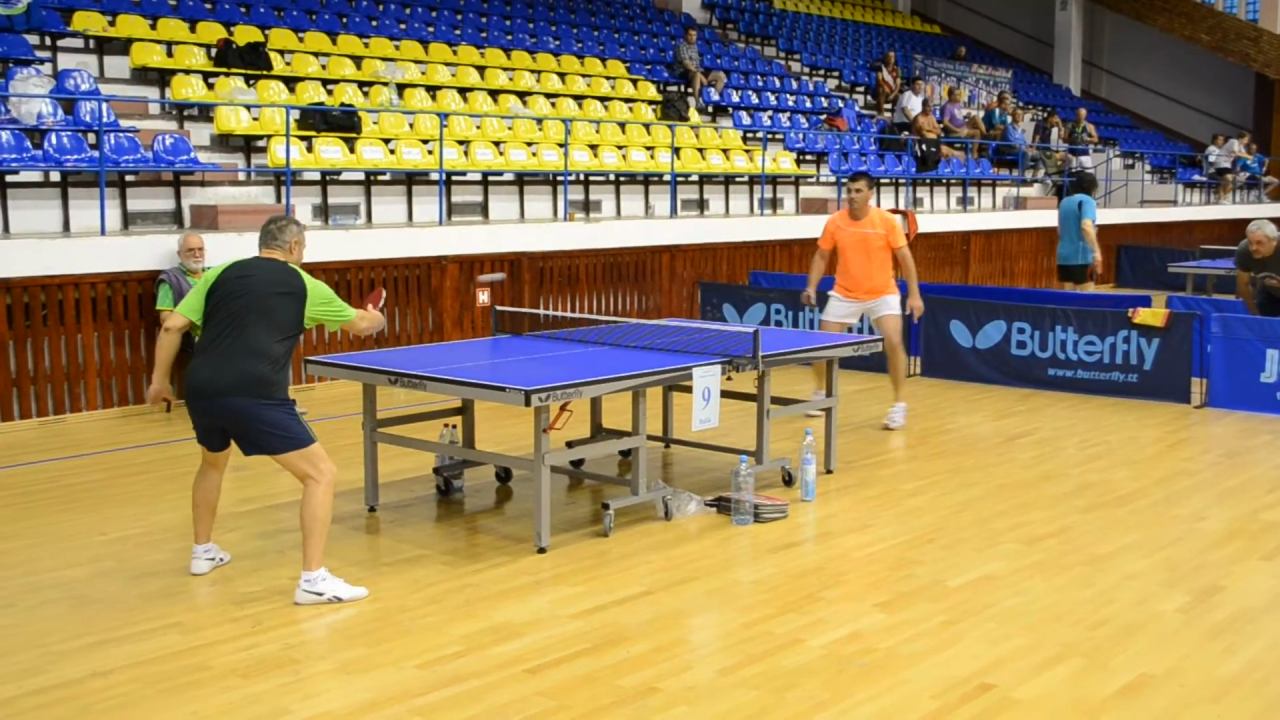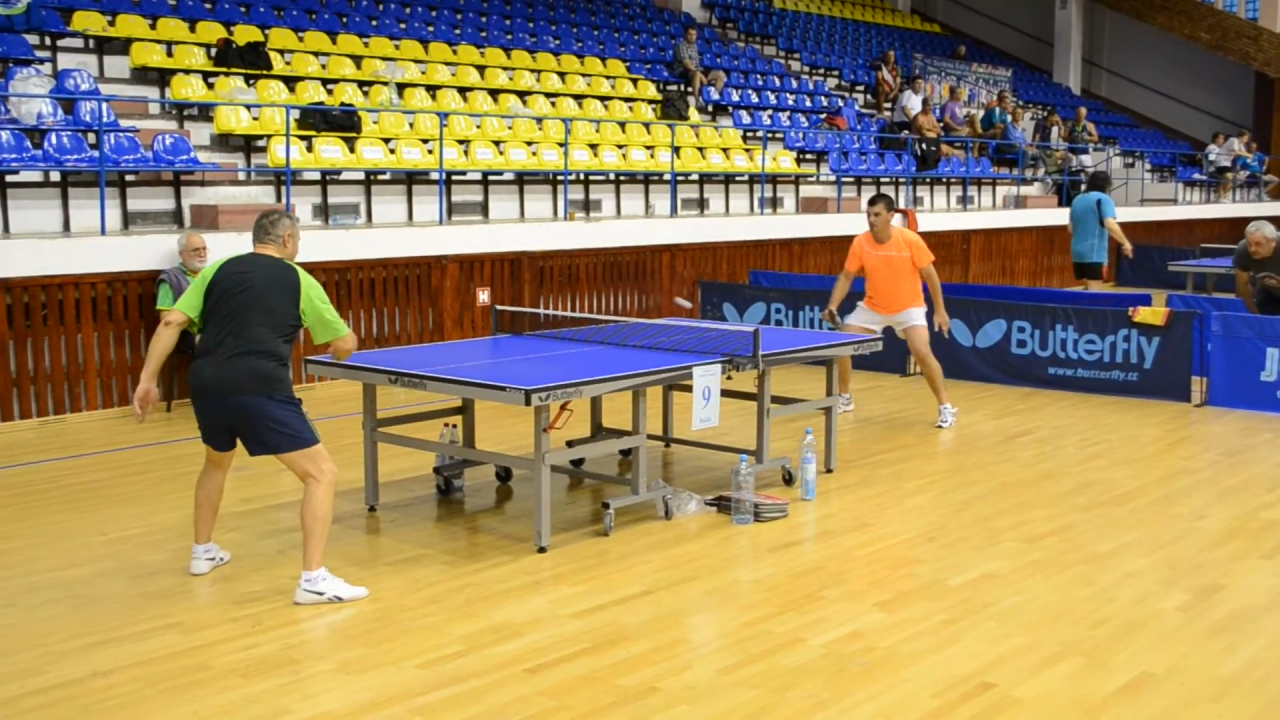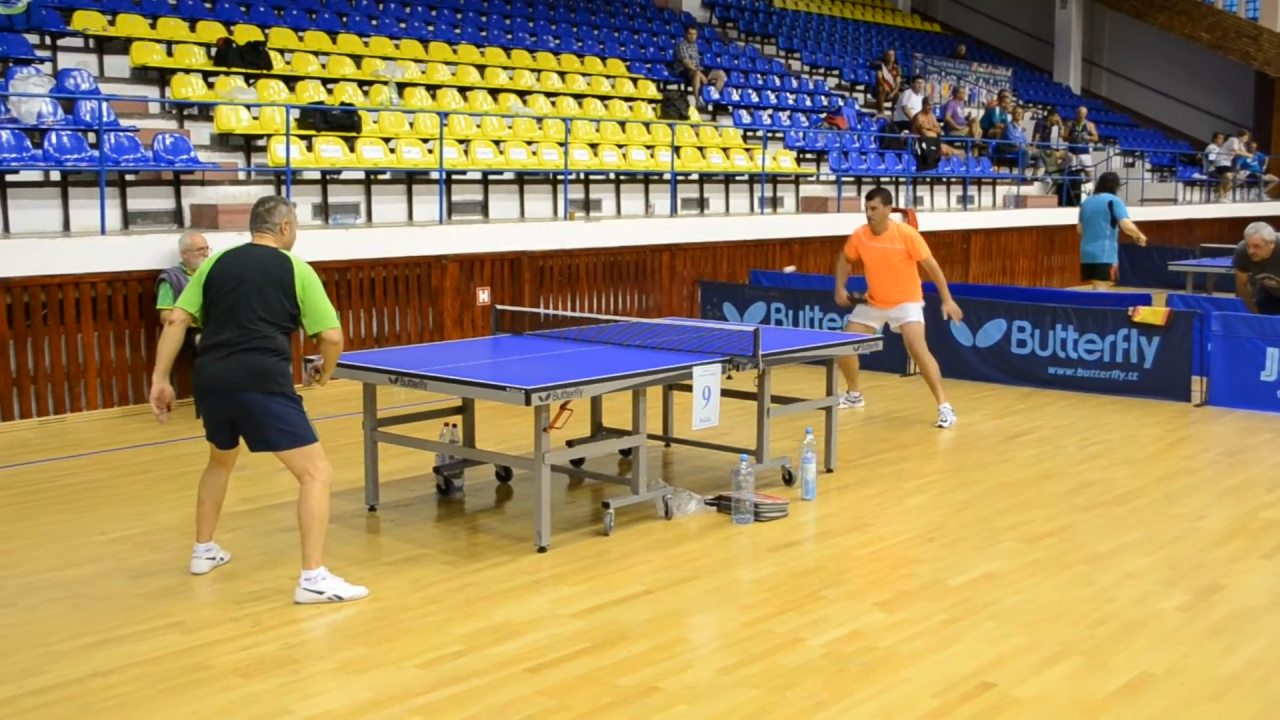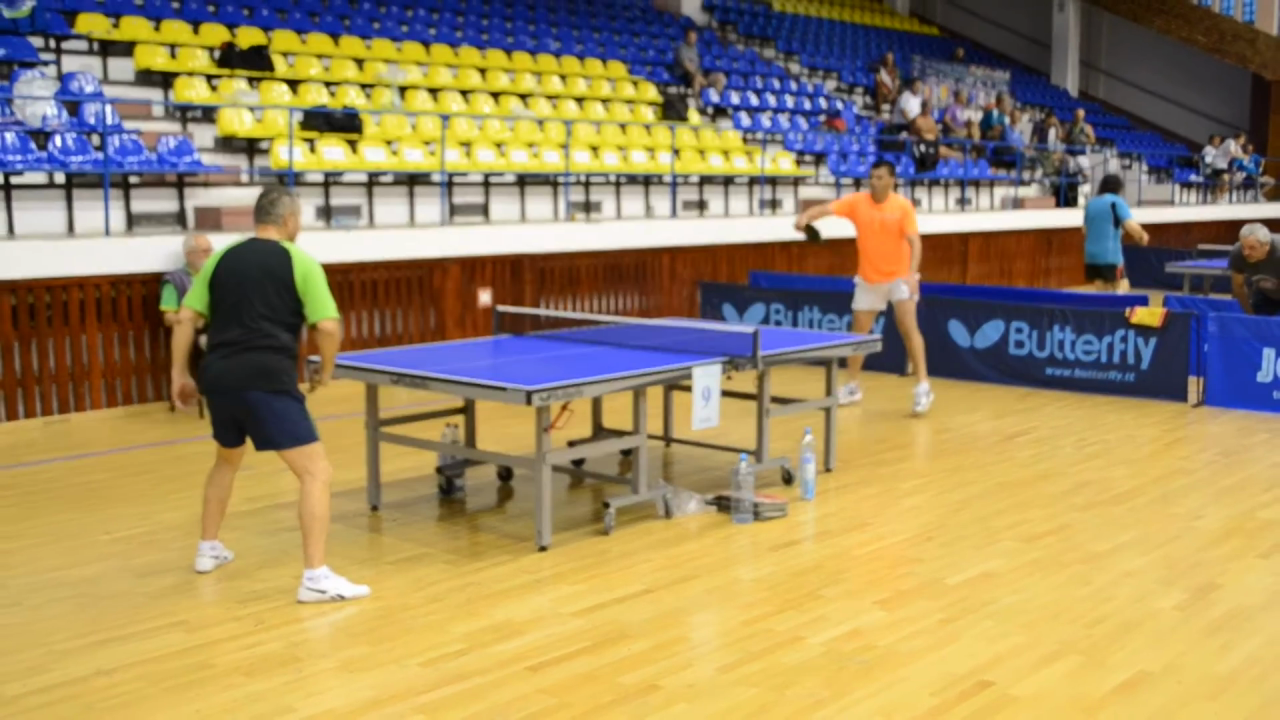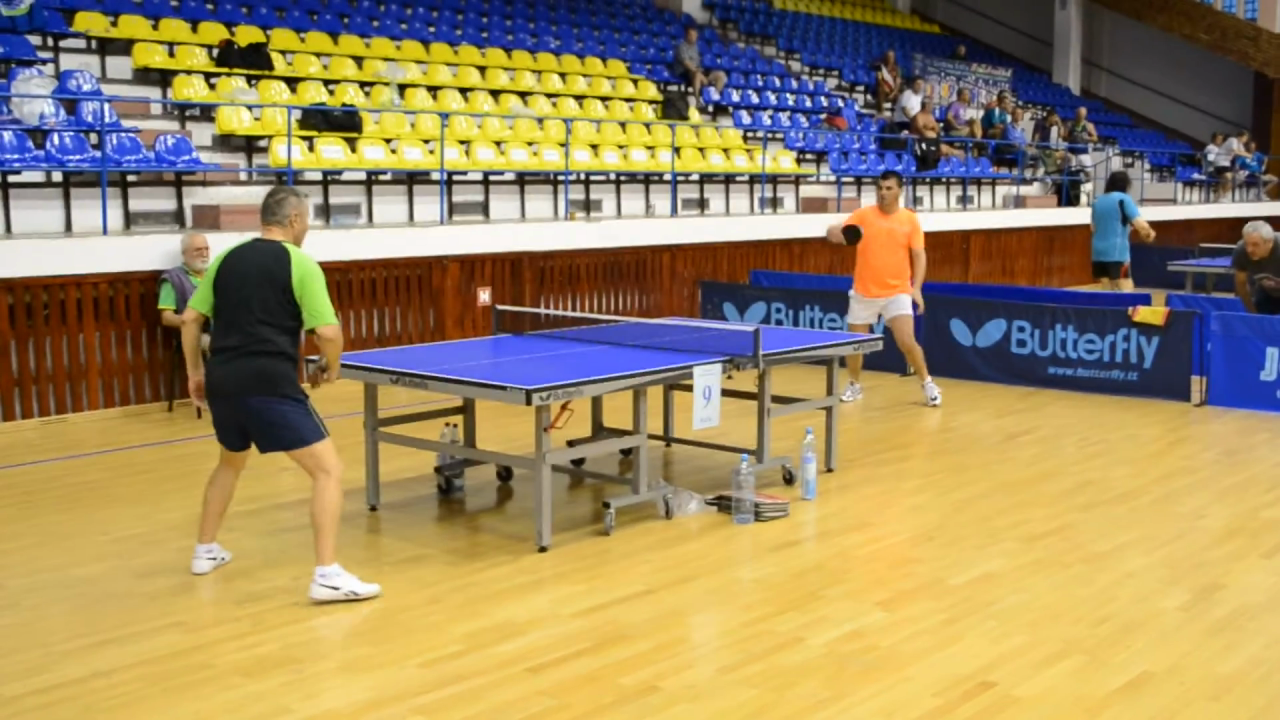
dt=0.2s
person 1, frame 1
left shoulder: (222, 273)
right shoulder: (304, 285)
left elbow: (173, 326)
right elbow: (361, 325)
left wrist: (160, 378)
right wrist: (372, 315)
left hip: (202, 388)
right hip: (257, 392)
left knee: (213, 462)
right knee: (320, 475)
left ankle: (203, 550)
right ankle: (313, 579)
person 1, frame 2
left shoulder: (218, 270)
right shoulder: (299, 281)
left elbow: (172, 322)
right elbow: (345, 345)
left wrist: (147, 380)
right wrist: (338, 344)
left hip: (207, 386)
right hip: (260, 389)
left knee: (216, 462)
right knee: (321, 474)
left ankle: (203, 550)
right ankle: (313, 579)
person 1, frame 3
left shoulder: (217, 263)
right shoulder: (296, 269)
left elbow: (176, 321)
right elbow: (331, 336)
left wrist: (160, 379)
right wrist: (326, 371)
left hip: (211, 382)
right hip: (263, 385)
left knee: (220, 461)
right knee: (317, 474)
left ankle: (204, 551)
right ankle: (313, 578)
person 1, frame 4
left shoulder: (222, 258)
right shoulder: (300, 262)
left elbow: (185, 319)
right elbow: (328, 327)
left wrist: (180, 374)
right wrist: (326, 369)
left hip: (219, 380)
right hip: (268, 383)
left knee: (226, 461)
right knee: (316, 474)
left ankle: (208, 548)
right ankle: (316, 577)
person 1, frame 5
left shoulder: (228, 259)
right shoulder: (301, 264)
left elbow: (190, 318)
right elbow: (328, 333)
left wrist: (194, 372)
right wrist: (331, 367)
left hip: (223, 383)
right hip: (270, 385)
left knee: (230, 465)
right knee: (328, 470)
left ankle: (206, 551)
right ankle: (327, 574)
person 2, frame 1
left shoulder: (886, 221)
right shoulder: (835, 222)
left elbow: (905, 256)
right elbow: (821, 256)
left wrist: (914, 294)
right wrist: (811, 287)
left hip: (882, 294)
right hip: (844, 296)
left knee: (893, 343)
left ankle: (899, 403)
right ankle: (820, 393)
person 2, frame 2
left shoulder: (910, 240)
right shoulder: (860, 244)
left elbow: (929, 274)
right elbow: (846, 276)
left wrist: (940, 310)
right wrist: (833, 305)
left hip: (908, 307)
right hip: (872, 307)
left knee: (922, 351)
left ankle: (945, 406)
right ankle: (845, 398)
person 2, frame 3
left shoulder: (906, 233)
right shoulder: (860, 235)
left elbow: (931, 266)
right elbow: (845, 259)
left wrist: (948, 300)
right wrist: (840, 288)
left hip: (906, 303)
right hip: (874, 302)
left knee: (919, 350)
left ankle: (944, 406)
right ankle: (854, 394)
person 2, frame 4
left shoulder: (904, 206)
right shoulder: (857, 202)
left elbow: (914, 242)
right elbow: (825, 208)
left wrist: (912, 274)
right wrist: (805, 217)
left hip: (899, 277)
right hip: (868, 279)
left knee: (909, 328)
right knee: (859, 331)
left ankle: (922, 386)
right ankle: (852, 386)
person 2, frame 5
left shoulder: (910, 220)
right shoulder: (863, 215)
left elbow: (919, 256)
right elbow: (835, 232)
left wrist: (916, 288)
right wrist: (834, 233)
left hip: (897, 292)
right hip: (864, 292)
left knee: (906, 342)
left ankle: (926, 381)
right ankle: (854, 385)
